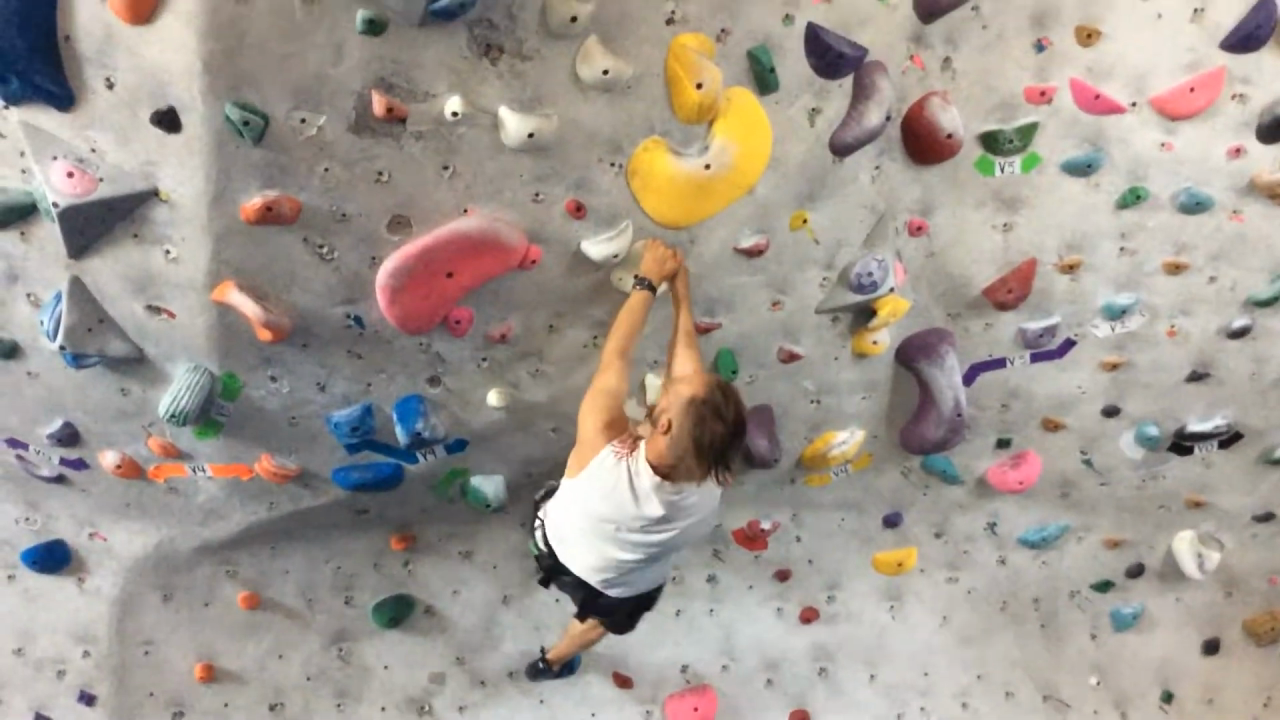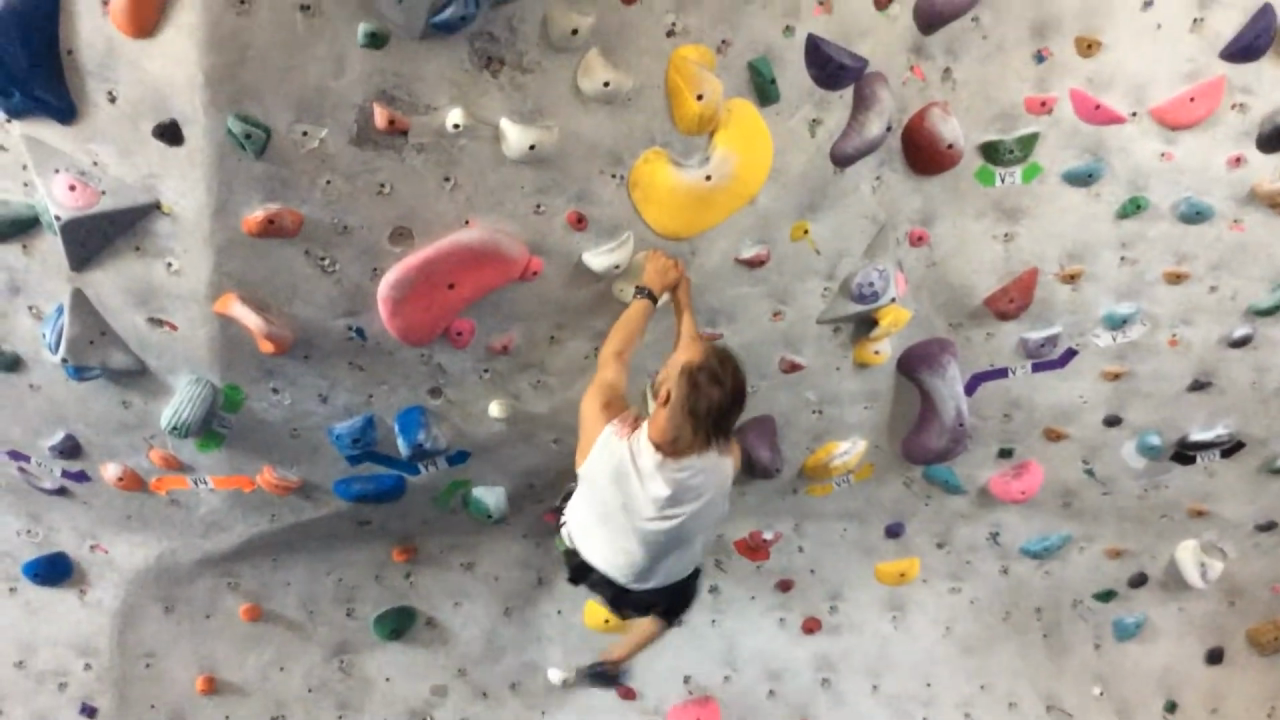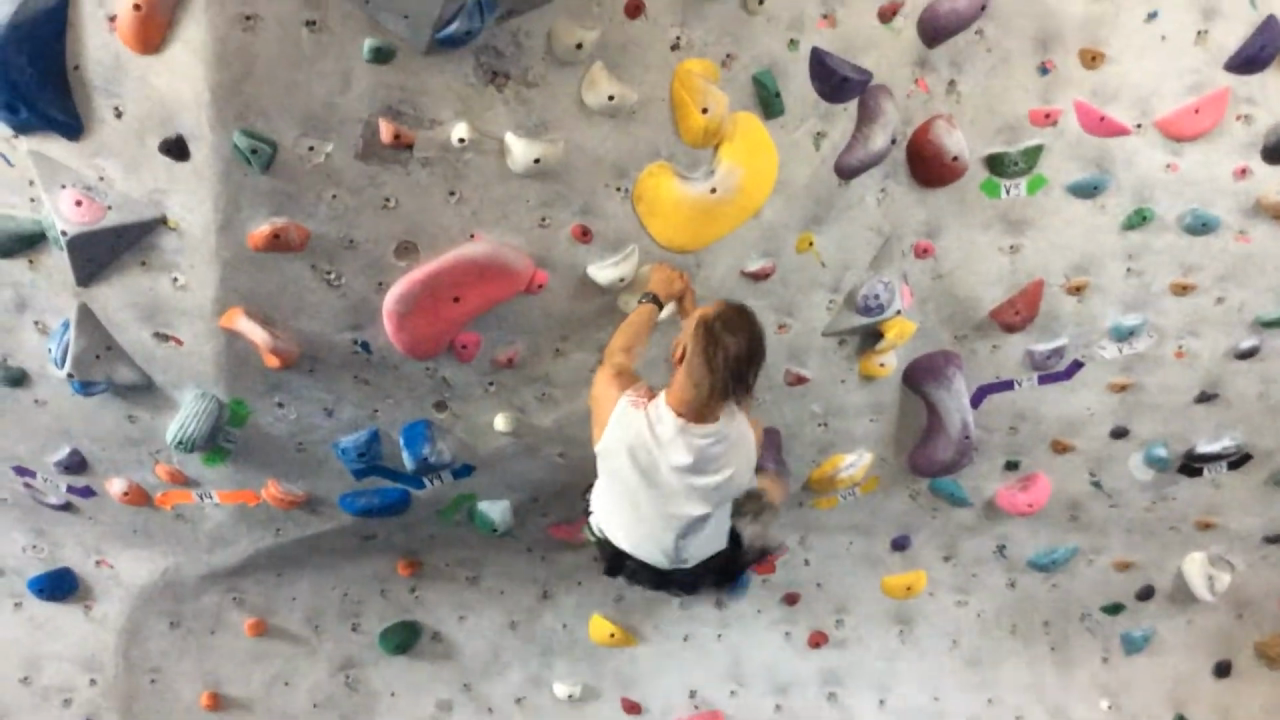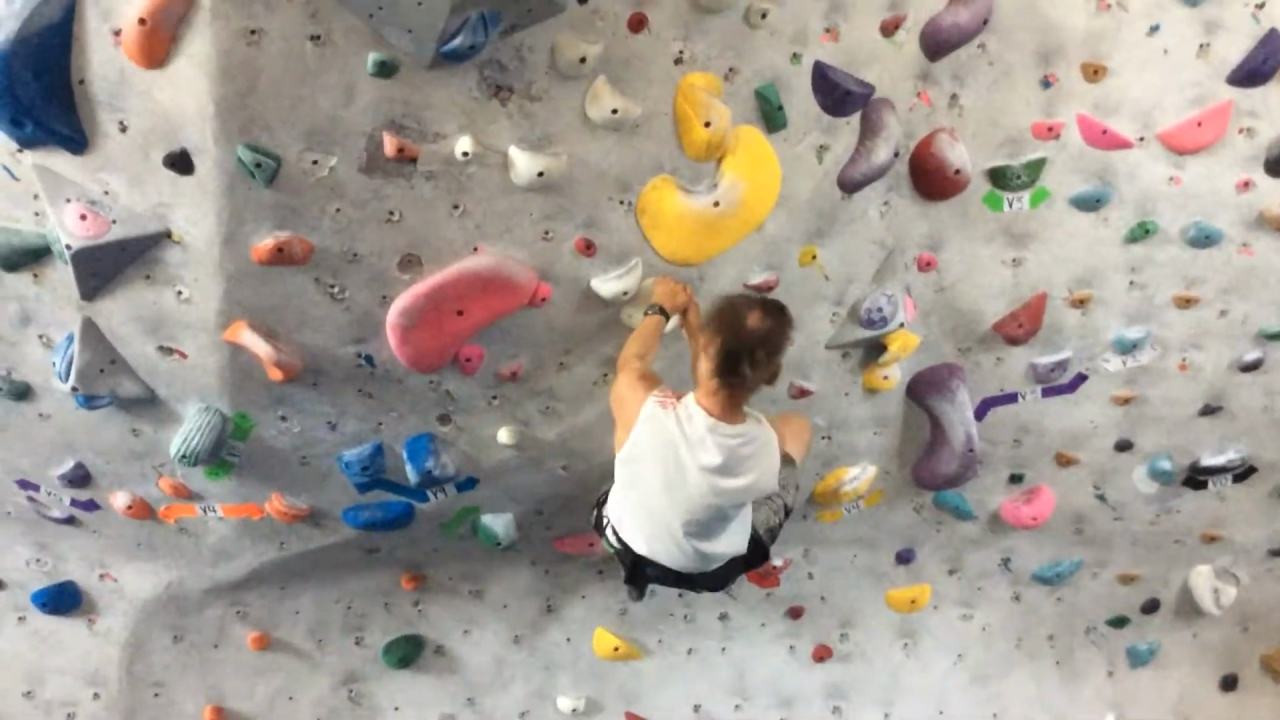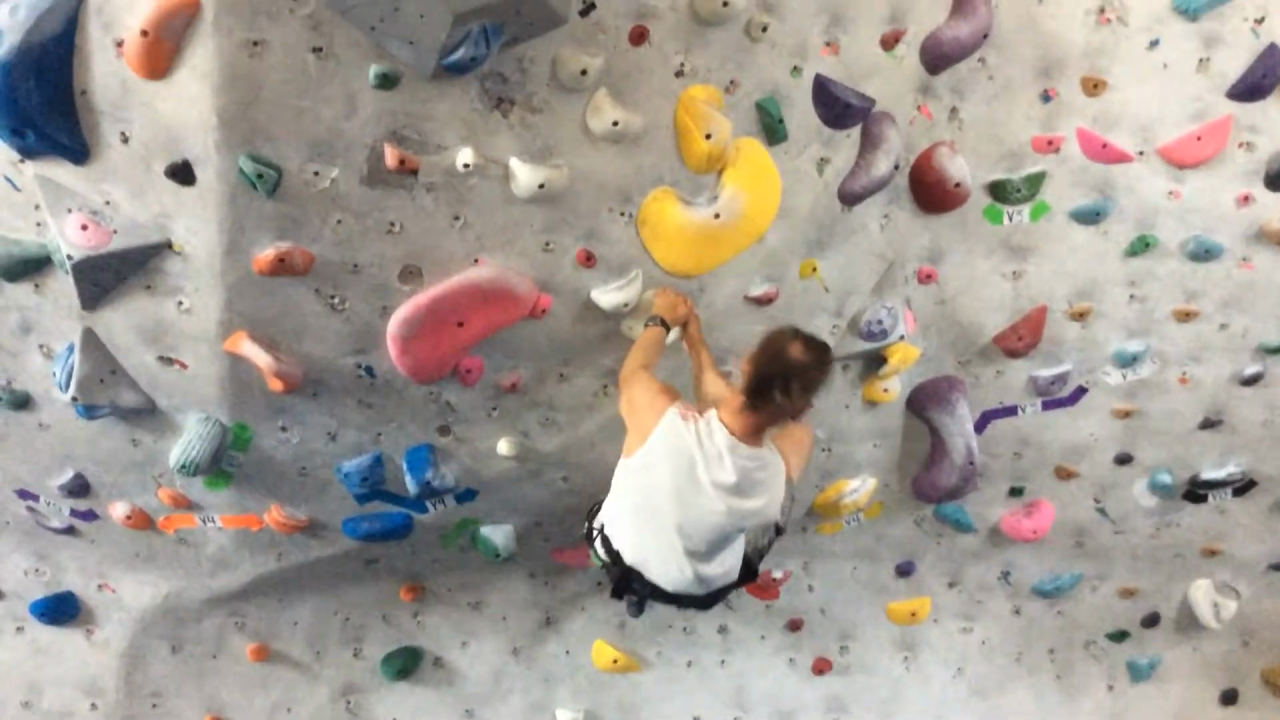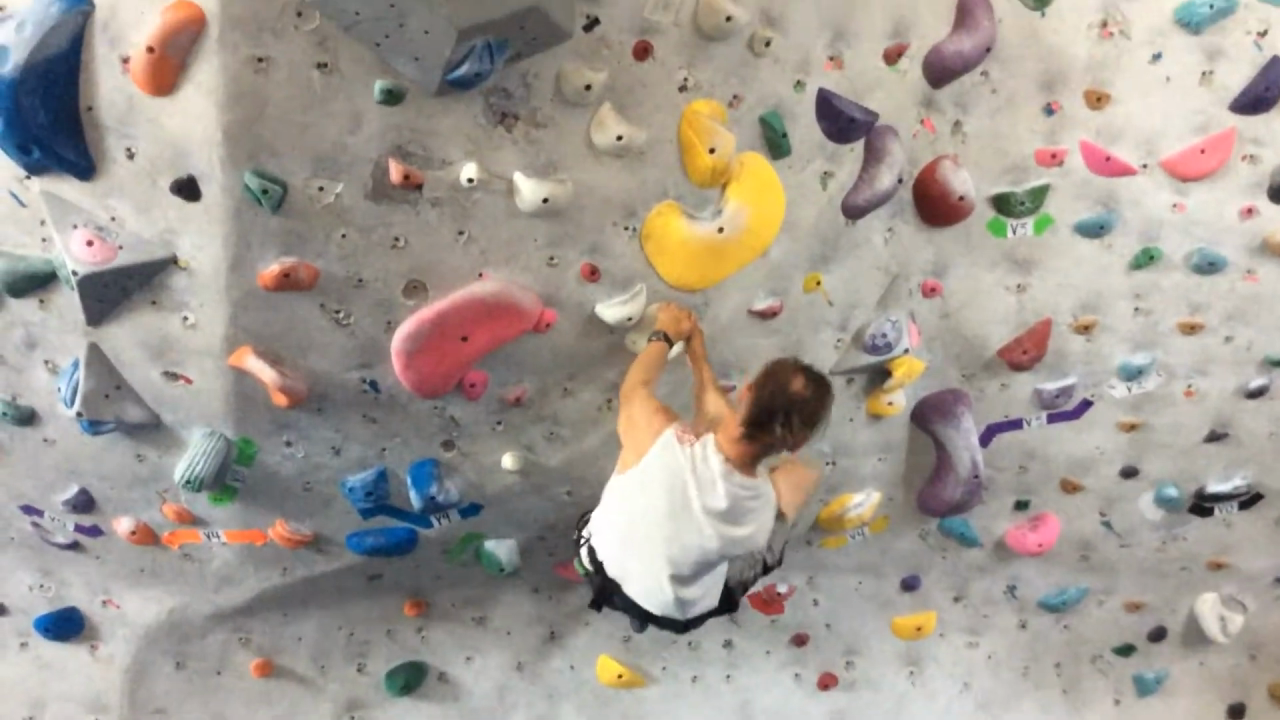
dt=0.2s
person 1, frame 1
left shoulder: (600, 445)
right shoulder: (713, 486)
left elbow: (614, 358)
right elbow: (690, 372)
left wrist: (648, 282)
right wrist: (681, 299)
left hip: (557, 547)
right hip: (624, 592)
right knee: (608, 615)
right ankle: (553, 661)
person 1, frame 2
left shoulder: (602, 431)
right shoulder: (724, 463)
left elbow: (613, 359)
right elbow: (702, 391)
left wrist: (649, 292)
right wrist: (685, 306)
left hip: (585, 551)
right hip: (656, 591)
right ankle: (610, 664)
person 1, frame 3
left shoulder: (613, 399)
right shoulder: (744, 438)
left elbow: (619, 351)
left wrist: (654, 297)
right wrist: (690, 308)
left hip: (615, 546)
right hip: (694, 571)
right knee: (772, 482)
right ankle: (726, 576)
person 1, frame 4
left shoulder: (638, 400)
right shoulder: (766, 448)
left elbow: (631, 359)
right elbow: (718, 384)
left wrist: (660, 309)
right wrist: (691, 319)
left hip: (631, 548)
right hip: (716, 569)
right knee: (798, 425)
left ankle: (639, 575)
person 1, frame 5
left shoulder: (658, 411)
right shoulder: (772, 476)
left elbow: (632, 373)
right elbow: (715, 390)
left wrist: (661, 321)
right wrist: (692, 333)
left hip: (617, 559)
right hip: (701, 590)
right knee: (801, 438)
left ankle: (637, 590)
person 1, frame 6
left shoulder: (655, 432)
right shoulder: (763, 502)
left elbow: (634, 387)
right elbow: (715, 410)
left wrist: (663, 335)
right wrist: (697, 350)
left hip: (604, 571)
right hip: (683, 613)
right knee: (805, 475)
